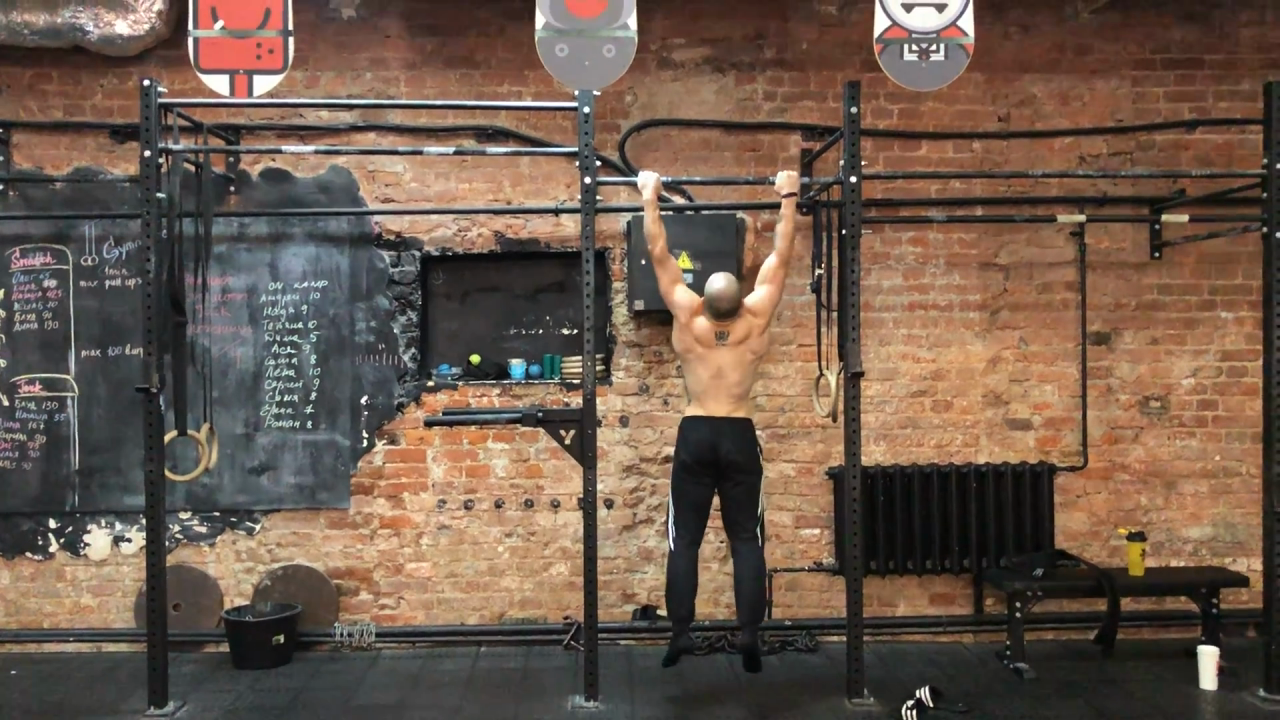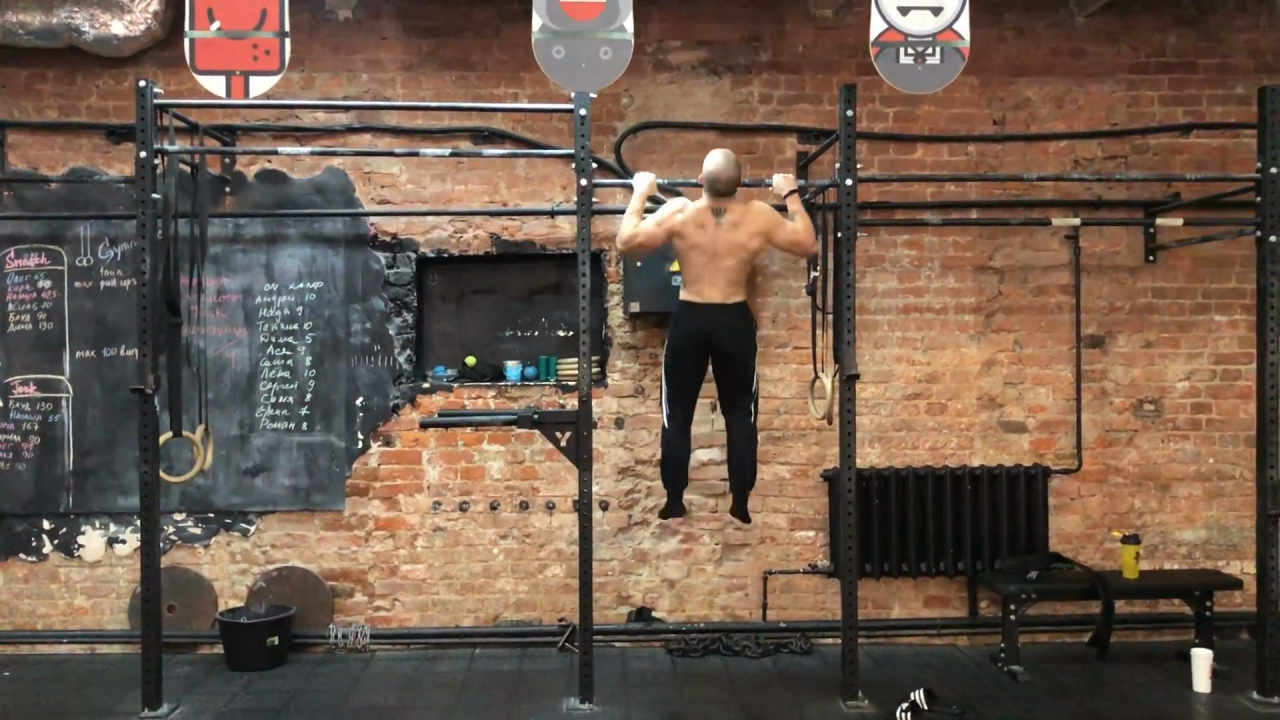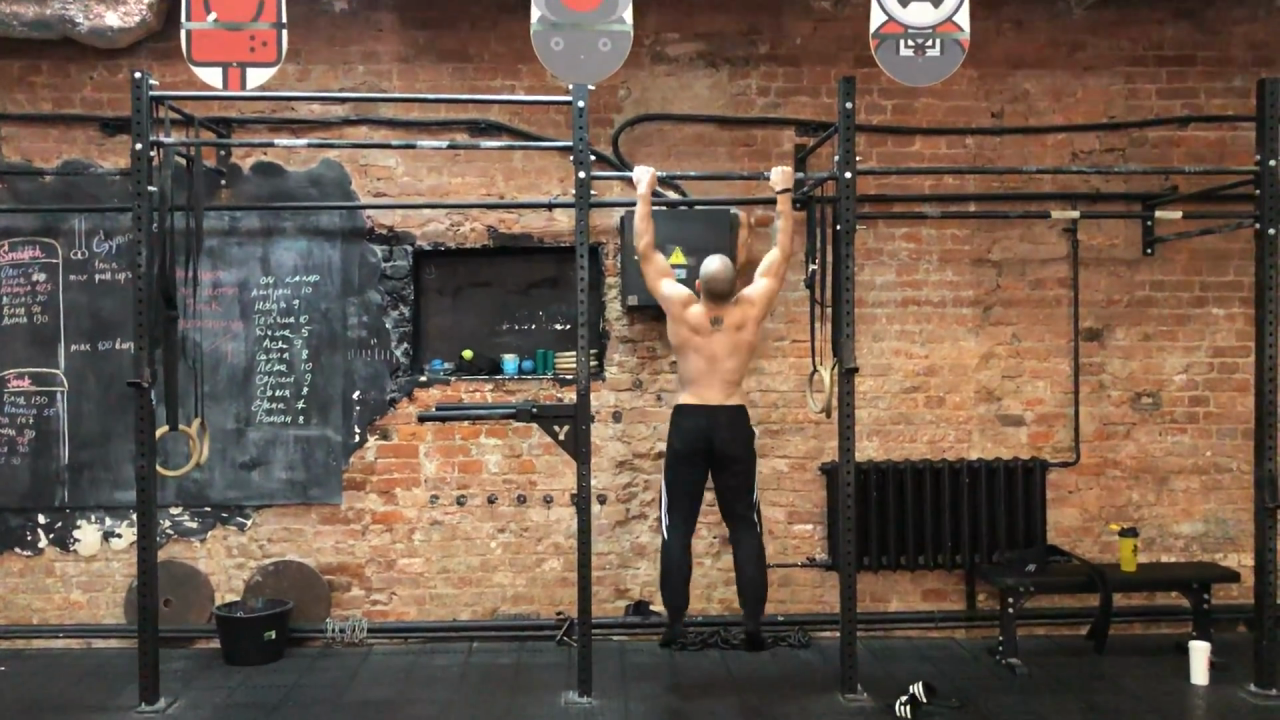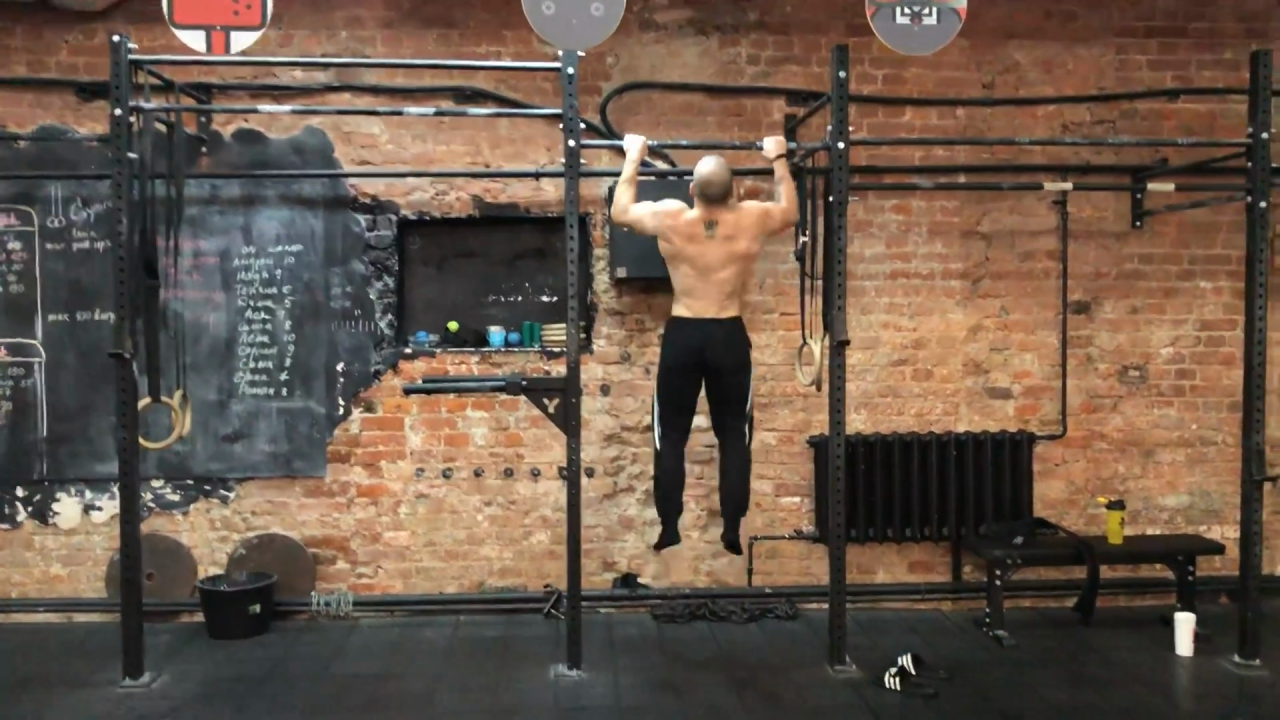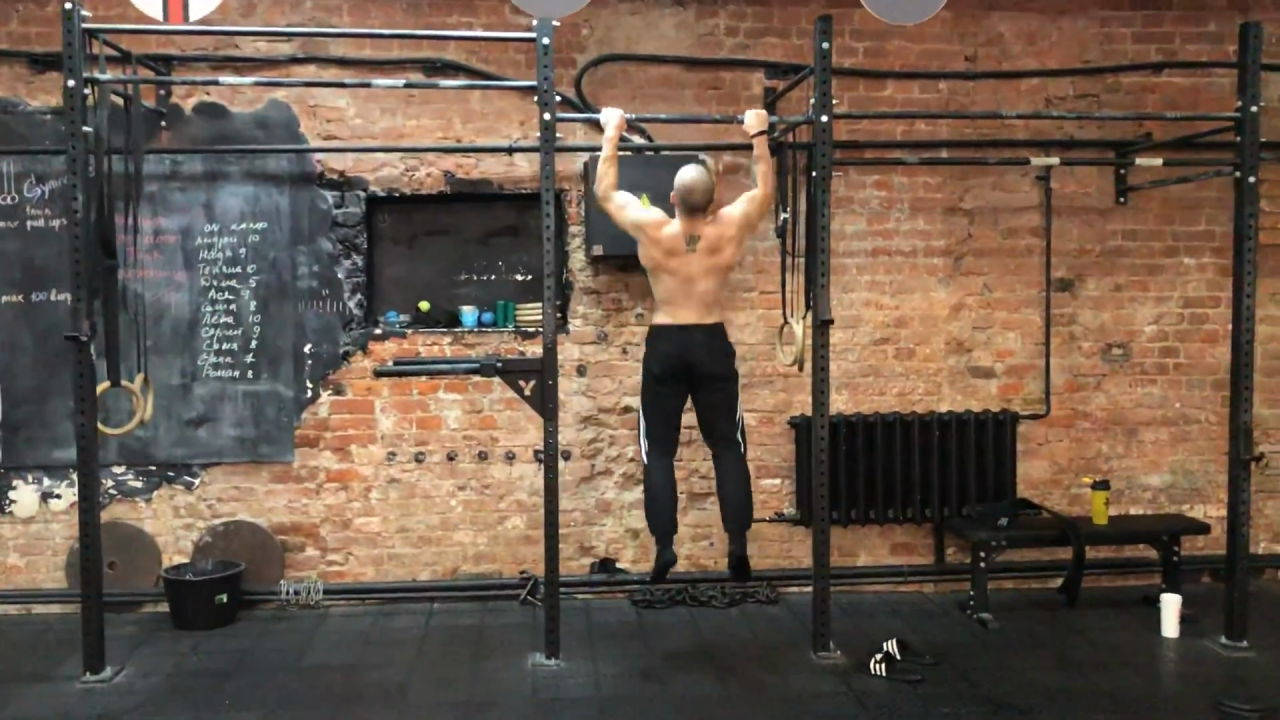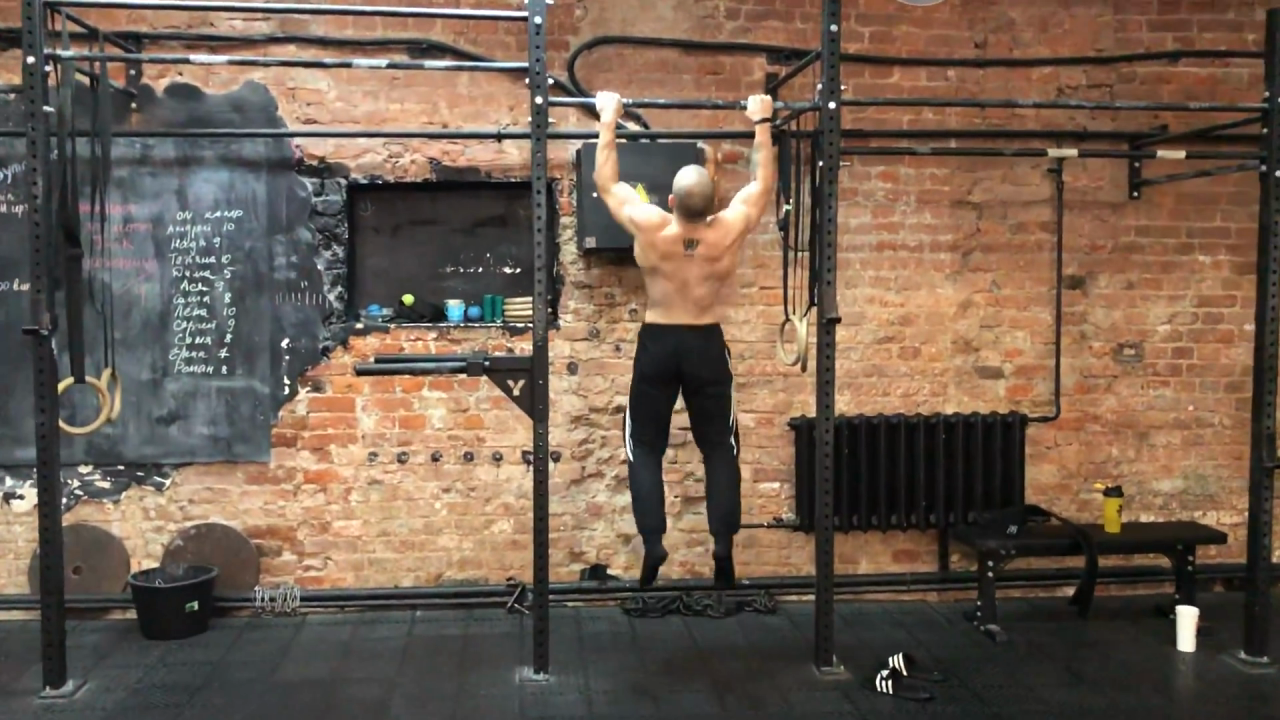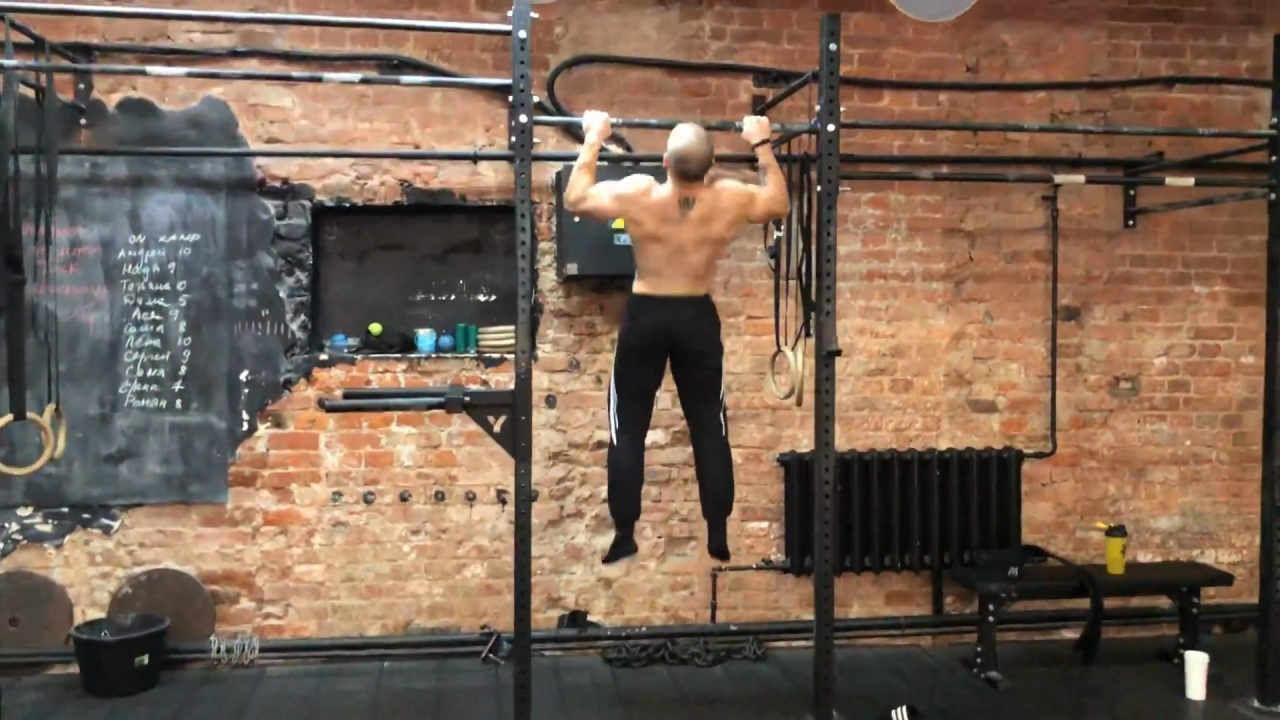
dt=0.5s
person 1, frame 1
left shoulder: (686, 318)
right shoulder: (756, 320)
left elbow: (659, 256)
right elbow: (780, 256)
left wrist: (650, 197)
right wrist: (788, 197)
left hip: (695, 435)
right hip: (739, 437)
left knee: (684, 539)
right knee: (746, 538)
left ankle: (681, 632)
right ankle: (750, 633)
person 1, frame 2
left shoulder: (679, 213)
right shoulder: (760, 217)
left elbow: (625, 242)
right elbow: (808, 245)
left wrist: (640, 194)
right wrist: (791, 194)
left hip: (689, 320)
right hip: (735, 321)
left knee: (677, 413)
right knee: (740, 413)
person 1, frame 3
left shoulder: (679, 310)
right shoulder: (752, 310)
left elbow: (646, 250)
right elbow: (781, 250)
left wrist: (644, 191)
right wrist: (783, 193)
left hip: (688, 424)
right hip: (733, 425)
left knee: (677, 528)
right knee: (744, 526)
left ankle: (676, 618)
right ankle: (753, 621)
person 1, frame 4
left shoulder: (670, 217)
right shoulder: (752, 219)
left elbow: (620, 211)
right elbow: (790, 211)
left wrist: (633, 159)
right wrist: (779, 160)
left hip: (681, 336)
right hip: (729, 336)
left knee: (671, 437)
right knee: (733, 436)
left ankle: (669, 527)
right ankle: (732, 529)
person 1, frame 5
left shoulder: (651, 230)
right shoulder: (730, 229)
left elbow: (604, 192)
right elbow: (766, 193)
left wrist: (611, 136)
right wrist: (759, 137)
left hip: (664, 346)
right hip: (713, 346)
left knee: (658, 454)
right knee: (728, 449)
left ankle: (664, 549)
right ankle: (737, 544)
person 1, frame 6
left shoulder: (650, 229)
right shoulder: (729, 233)
left elbow: (604, 182)
right elbow: (764, 182)
left wrist: (608, 119)
right wrist: (762, 122)
left hip: (657, 345)
right hip: (706, 346)
left knee: (645, 451)
right knee: (719, 450)
left ankle: (652, 542)
right ankle: (723, 547)
person 1, frame 7
left shoulder: (640, 196)
right shoulder: (729, 200)
left elbow: (576, 198)
right elbow: (778, 202)
left wrist: (593, 141)
right wrist: (763, 147)
left hip: (644, 318)
right hip: (698, 319)
left knee: (627, 429)
right knee: (709, 427)
left ankle: (624, 535)
right ankle: (718, 535)
